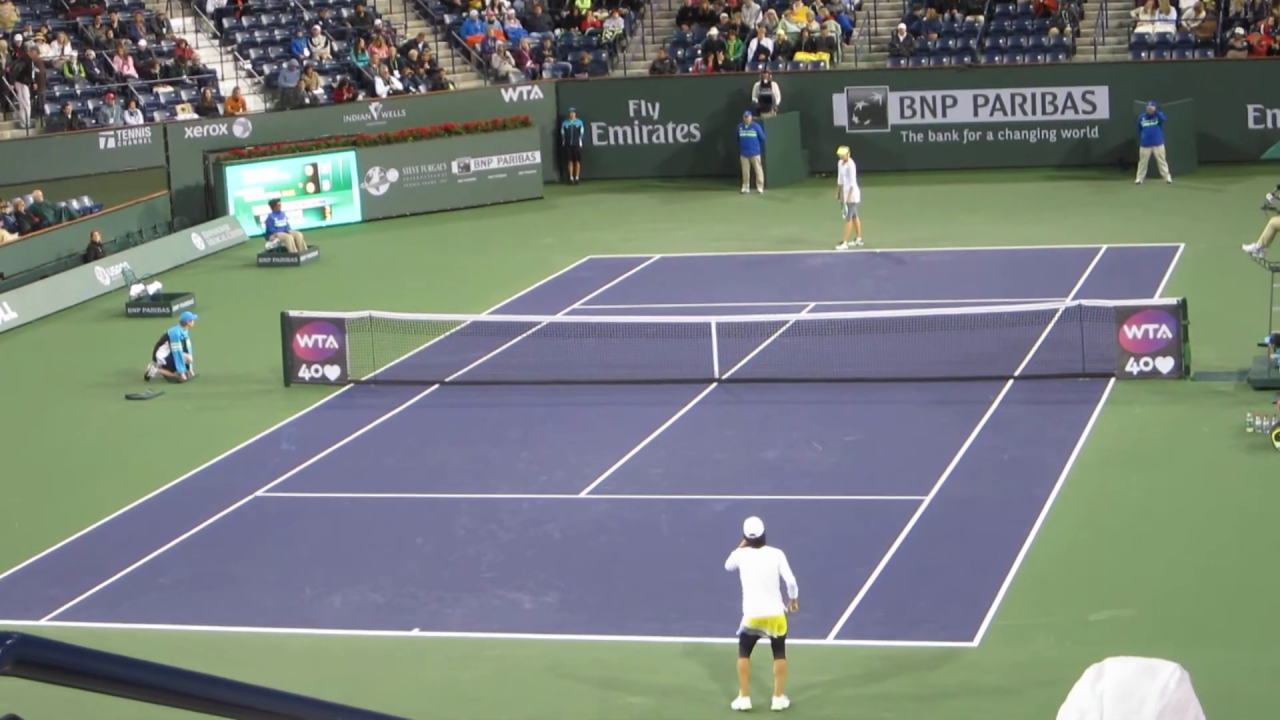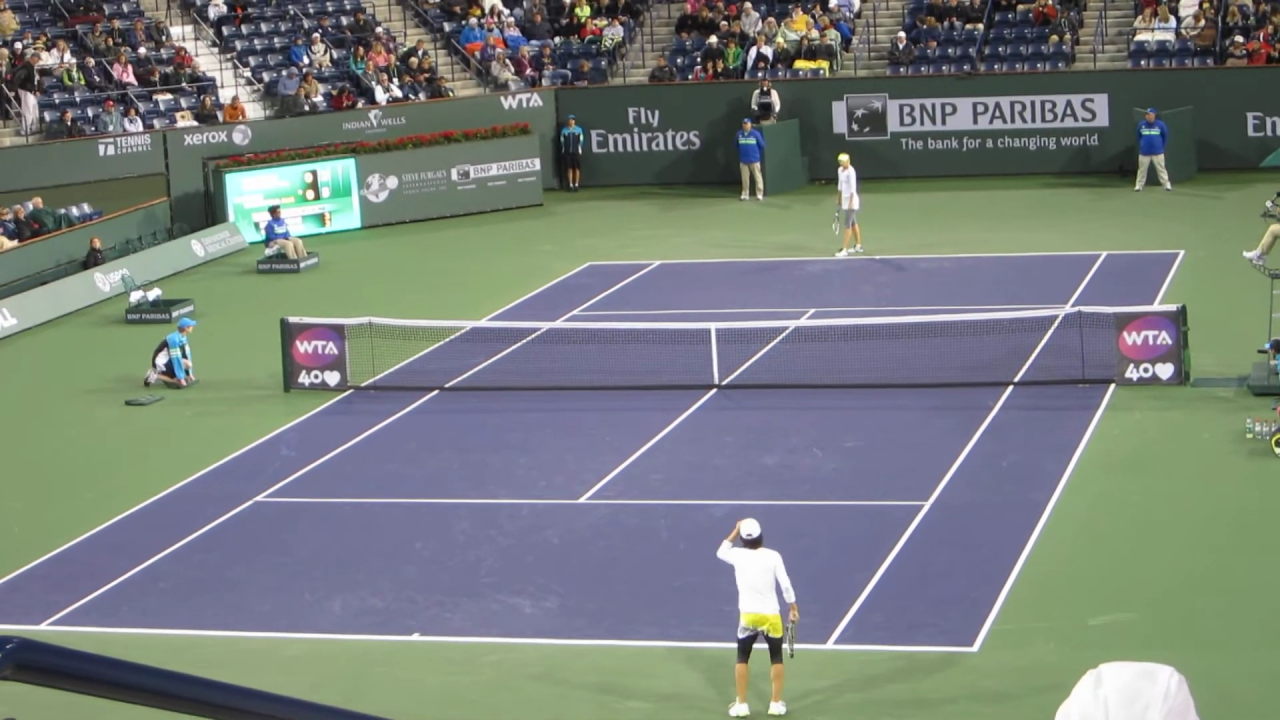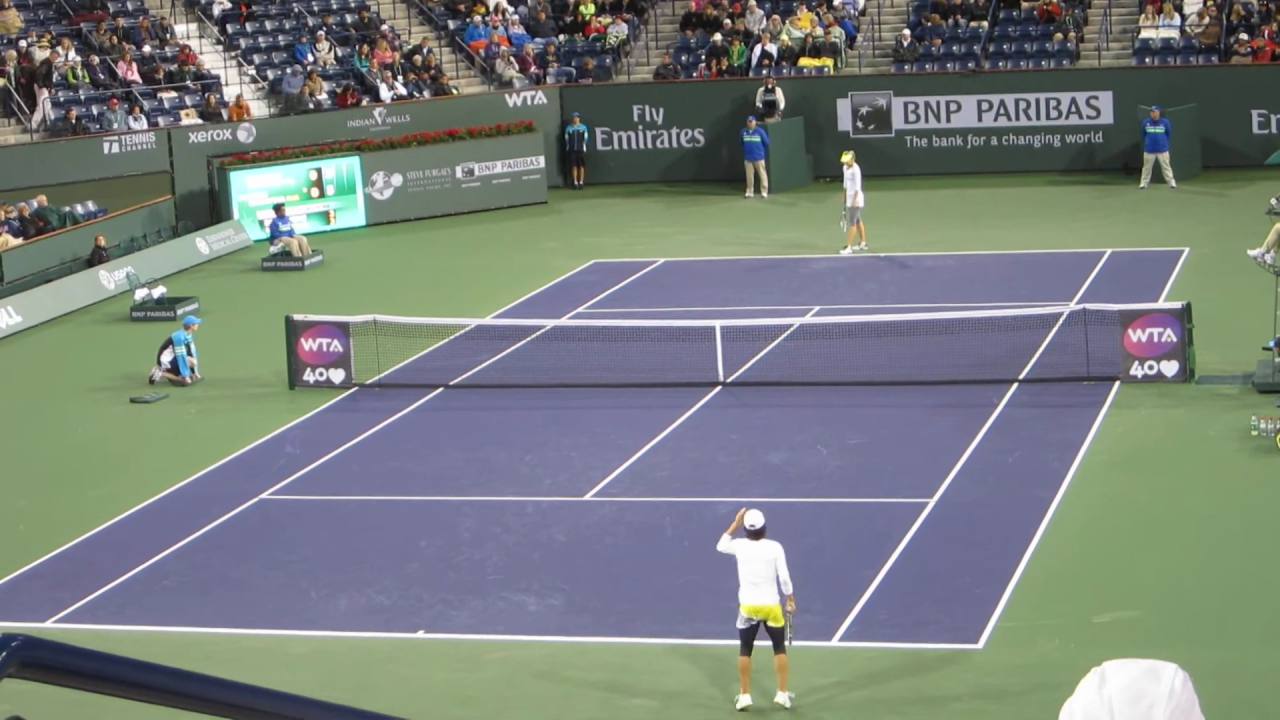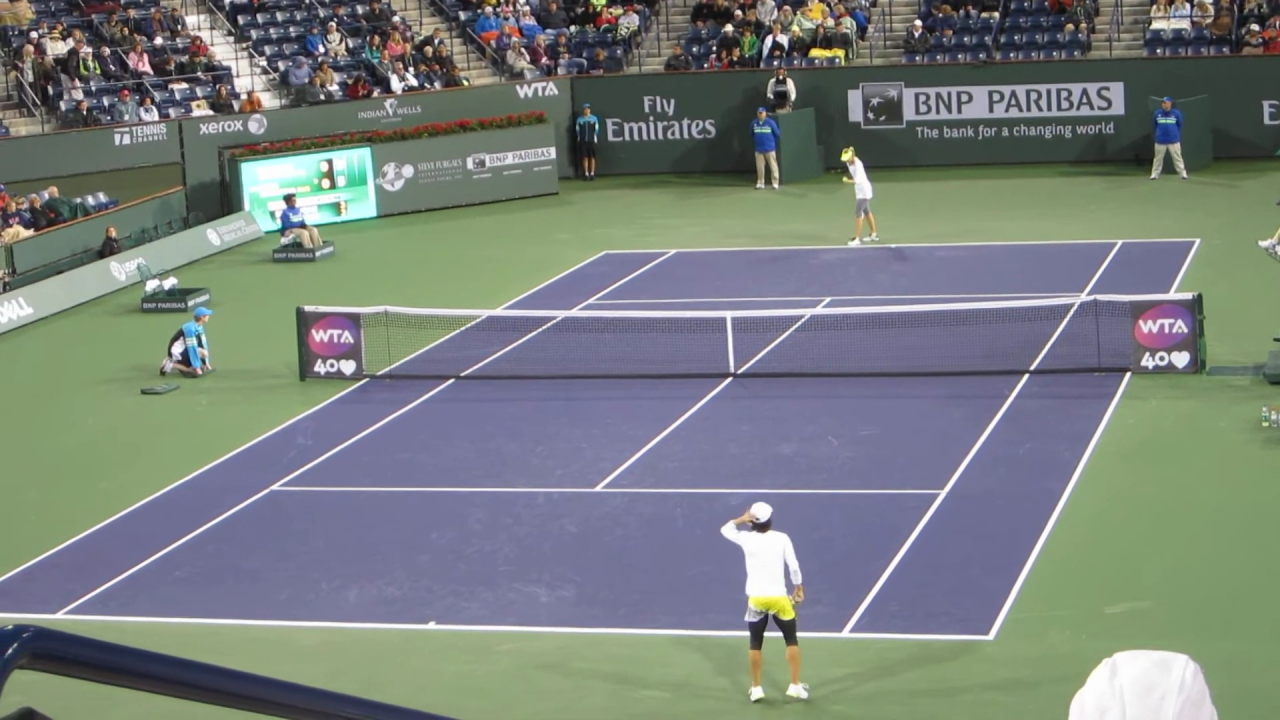
dt=0.7s
person 1, frame 1
left shoulder: (740, 555)
right shoulder: (776, 554)
left elbow: (728, 567)
right elbow: (791, 581)
left wrist: (742, 545)
right wrist: (793, 600)
left hip: (751, 616)
right hip: (775, 615)
left knee: (743, 653)
right knee: (779, 653)
left ankle: (743, 697)
right ankle: (778, 697)
person 1, frame 2
left shoulder: (737, 555)
right shoulder: (773, 556)
left elbow: (720, 552)
right elbow: (785, 584)
left wrist: (736, 532)
right wrist: (793, 608)
left hip: (749, 616)
right hip: (771, 615)
left knee: (742, 658)
right knee: (776, 658)
left ankle: (741, 704)
right ankle: (776, 703)
person 1, frame 3
left shoulder: (739, 546)
right shoulder: (775, 547)
left elbow: (720, 545)
right elbow: (784, 577)
left wrist: (735, 523)
right wrist: (790, 599)
left hip: (748, 607)
right hip: (771, 606)
left knee: (745, 651)
right knee: (780, 649)
left ankle: (744, 695)
right ankle: (782, 694)
person 1, frame 4
left shoulder: (746, 538)
right shoulder: (782, 538)
left elbow: (725, 529)
right elbow: (794, 567)
left wrist: (741, 519)
right wrist: (799, 589)
left hip: (756, 599)
right hip: (779, 598)
left knee: (755, 643)
right knee: (791, 640)
left ankle: (756, 687)
right ankle: (795, 685)
